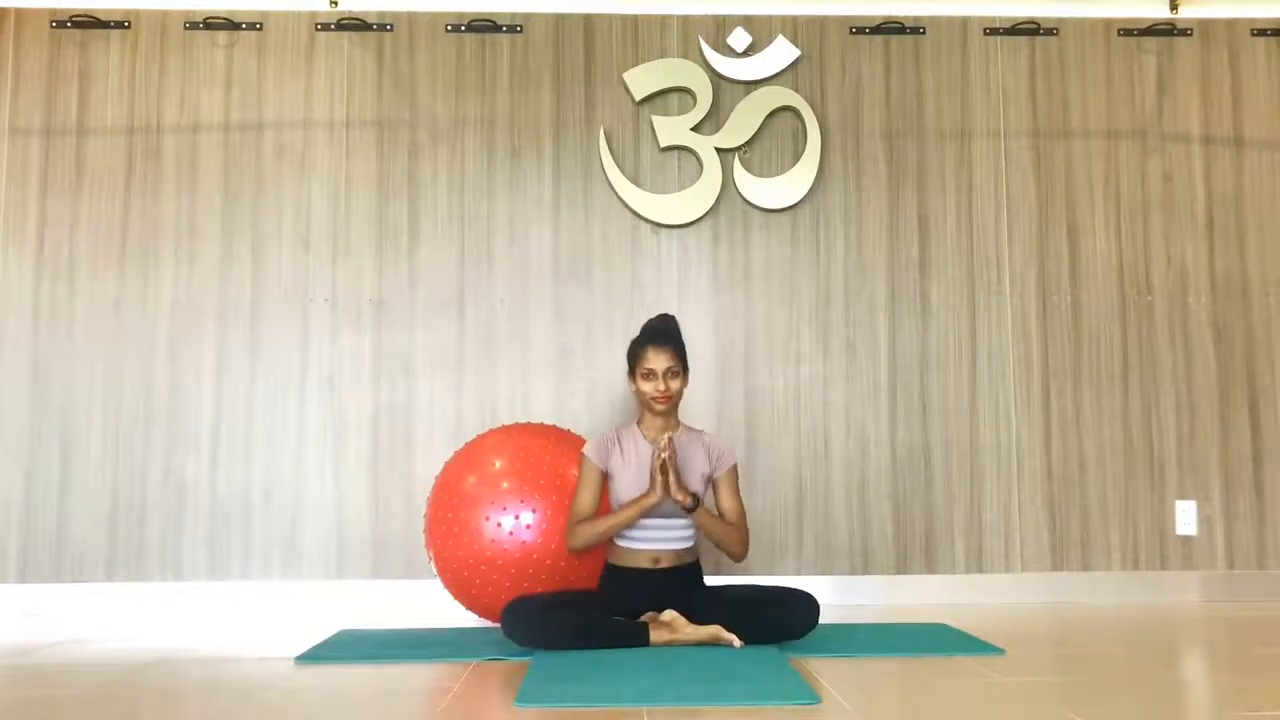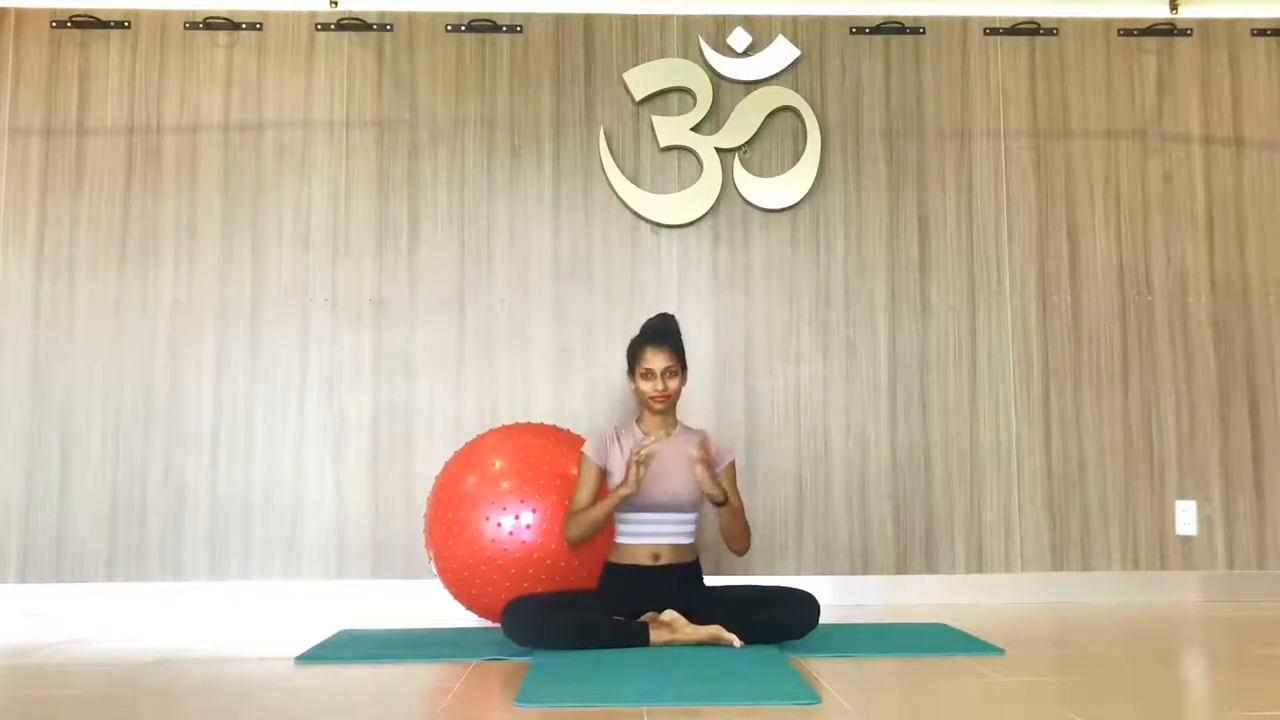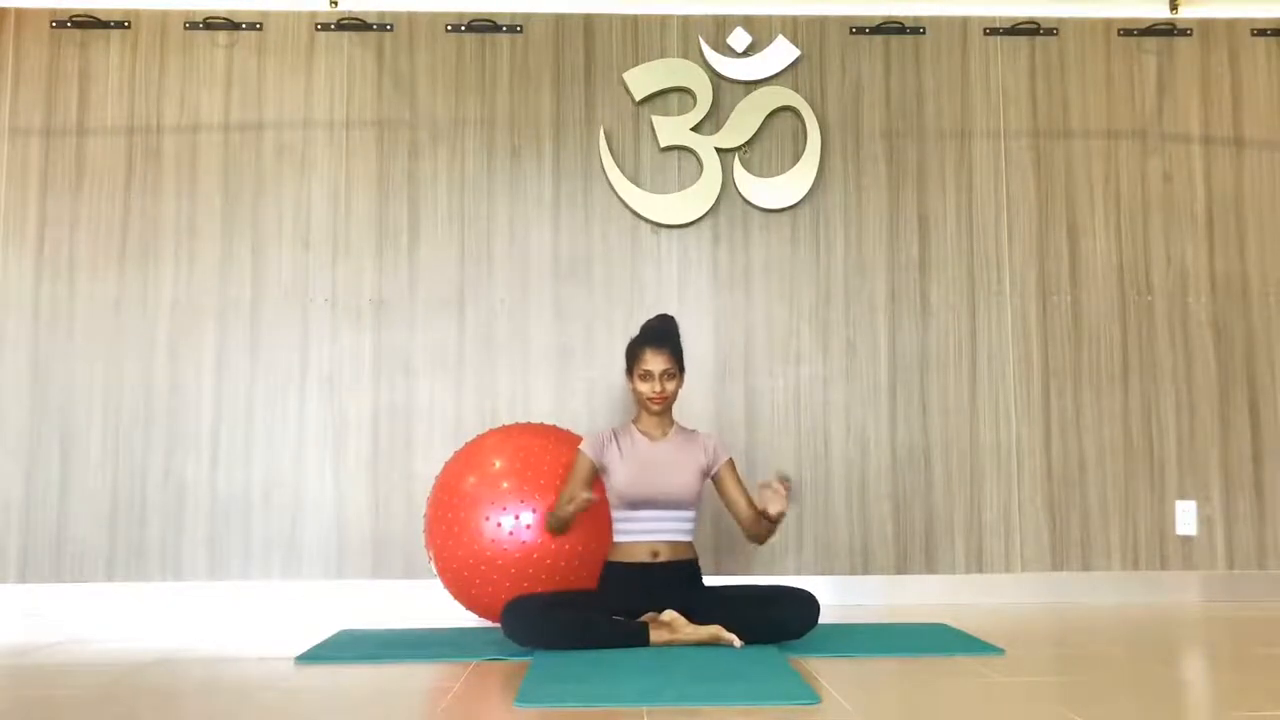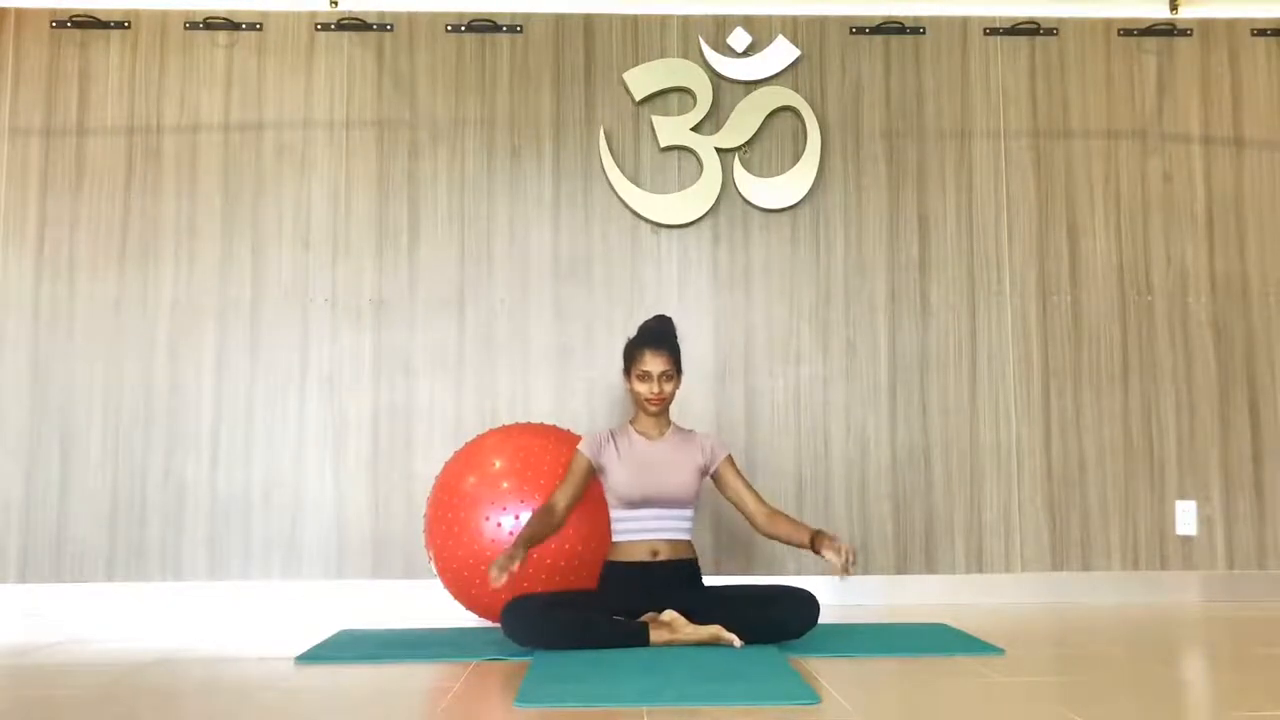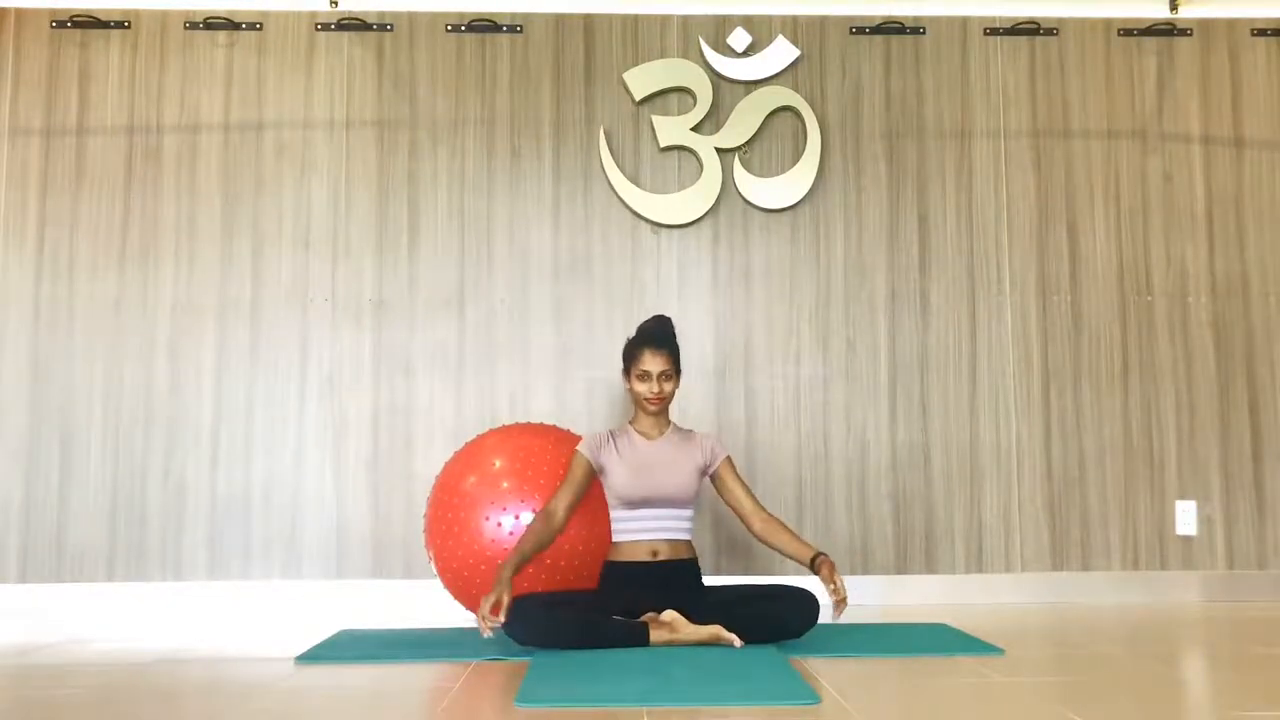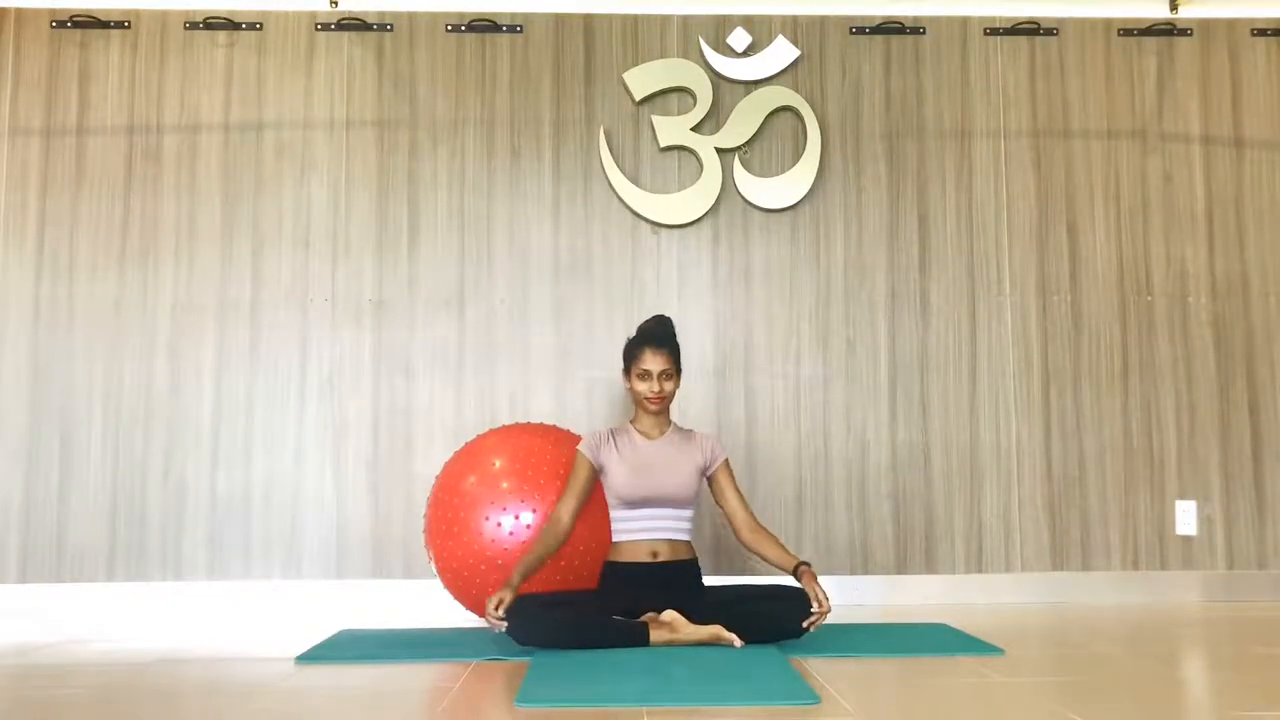
dt=0.2s
person 1, frame 1
left shoulder: (712, 449)
right shoulder: (605, 446)
left elbow: (738, 547)
right elbow: (576, 538)
left wrist: (685, 497)
right wrist: (651, 495)
left hip: (687, 589)
right hip: (620, 589)
left knee: (801, 609)
right knee: (519, 617)
left ankle: (648, 626)
right ankle: (669, 632)
person 1, frame 2
left shoulder: (709, 448)
right shoulder: (605, 444)
left elbow: (740, 544)
right elbow: (572, 532)
left wrist: (715, 492)
right wrist: (626, 487)
left hip: (686, 588)
right hip: (620, 588)
left knee: (802, 608)
right knee: (518, 616)
left ankle: (637, 628)
right ankle: (671, 632)
person 1, frame 3
left shoulder: (706, 447)
right shoulder: (601, 444)
left elbow: (754, 532)
right elbow: (555, 524)
left wrist: (771, 512)
right wrist: (572, 506)
left hip: (686, 587)
right hip: (620, 587)
left knee: (801, 607)
right knee: (519, 616)
left ankle: (635, 629)
right ankle: (668, 633)
person 1, frame 4
left shoulder: (703, 447)
right shoulder: (601, 445)
left elbow: (762, 516)
right elbow: (555, 508)
left wrist: (816, 538)
right wrist: (520, 546)
left hip: (686, 587)
right hip: (621, 587)
left knee: (802, 606)
right knee: (520, 616)
left ankle: (631, 630)
right ankle: (668, 633)
person 1, frame 5
left shoulder: (703, 447)
right shoulder: (600, 446)
left elbow: (757, 518)
right elbow: (554, 514)
left wrist: (818, 560)
right wrist: (507, 574)
left hip: (686, 586)
right hip: (620, 587)
left knee: (801, 606)
right knee: (522, 616)
left ankle: (639, 628)
right ankle: (670, 633)
person 1, frame 6
left shoulder: (703, 447)
right shoulder: (600, 445)
left elbow: (747, 526)
right elbow: (561, 521)
left wrist: (801, 569)
right wrist: (514, 581)
left hip: (686, 586)
right hip: (619, 587)
left knee: (797, 606)
right knee: (521, 616)
left ankle: (645, 628)
right ankle: (670, 633)
